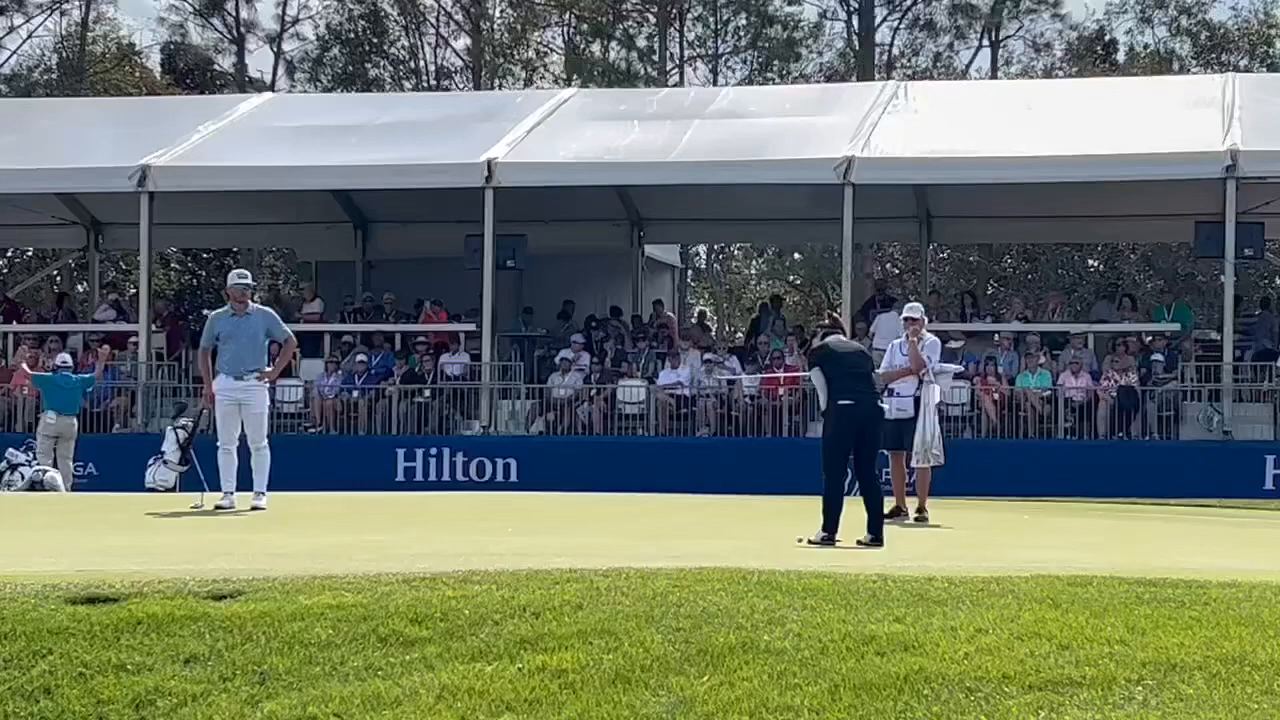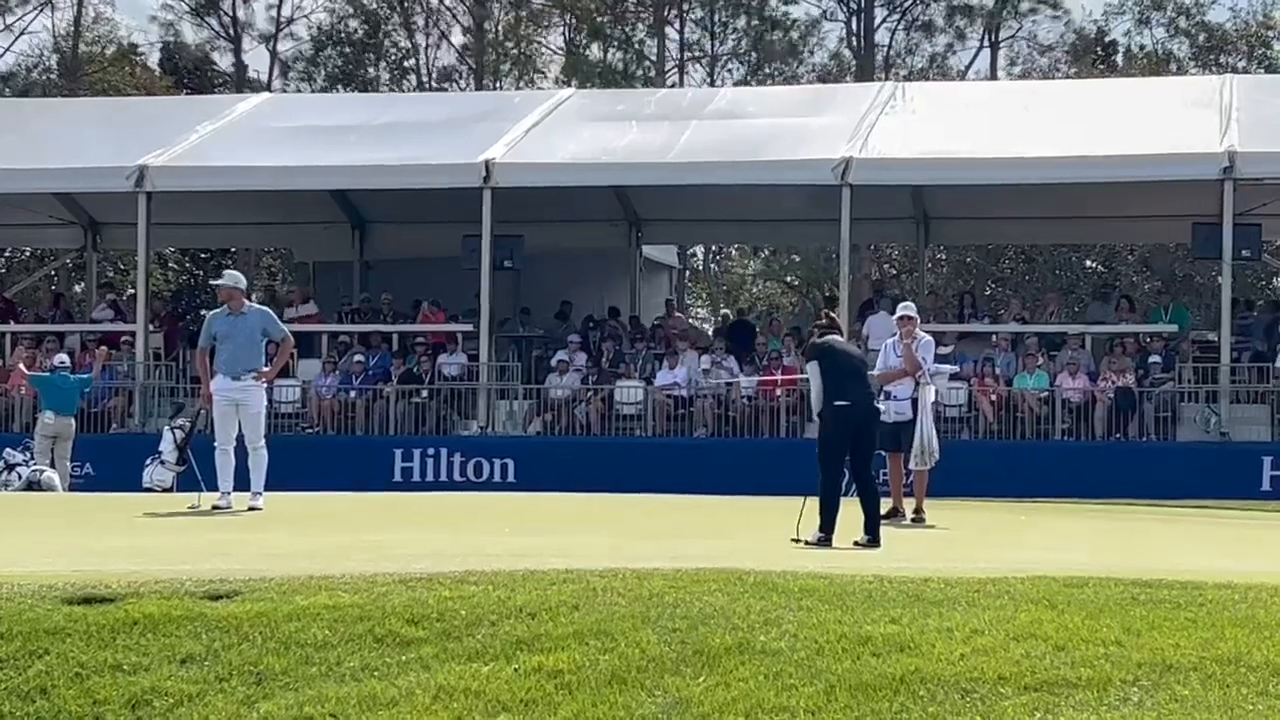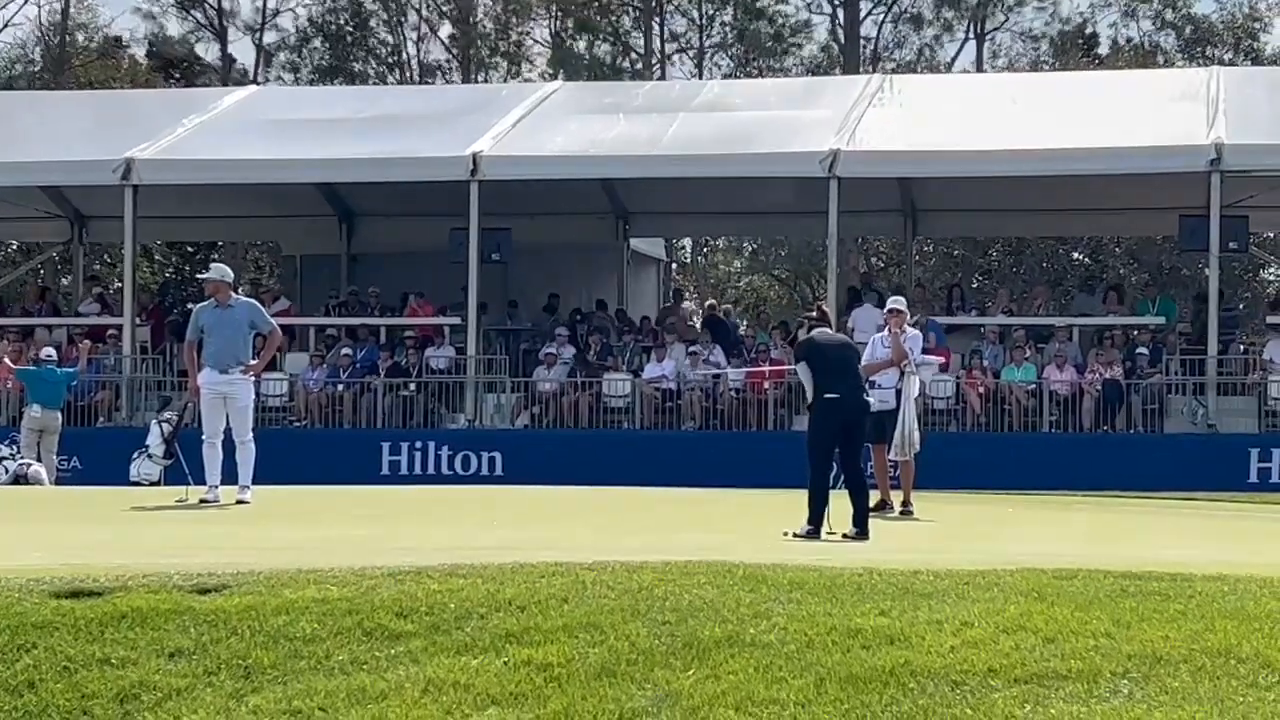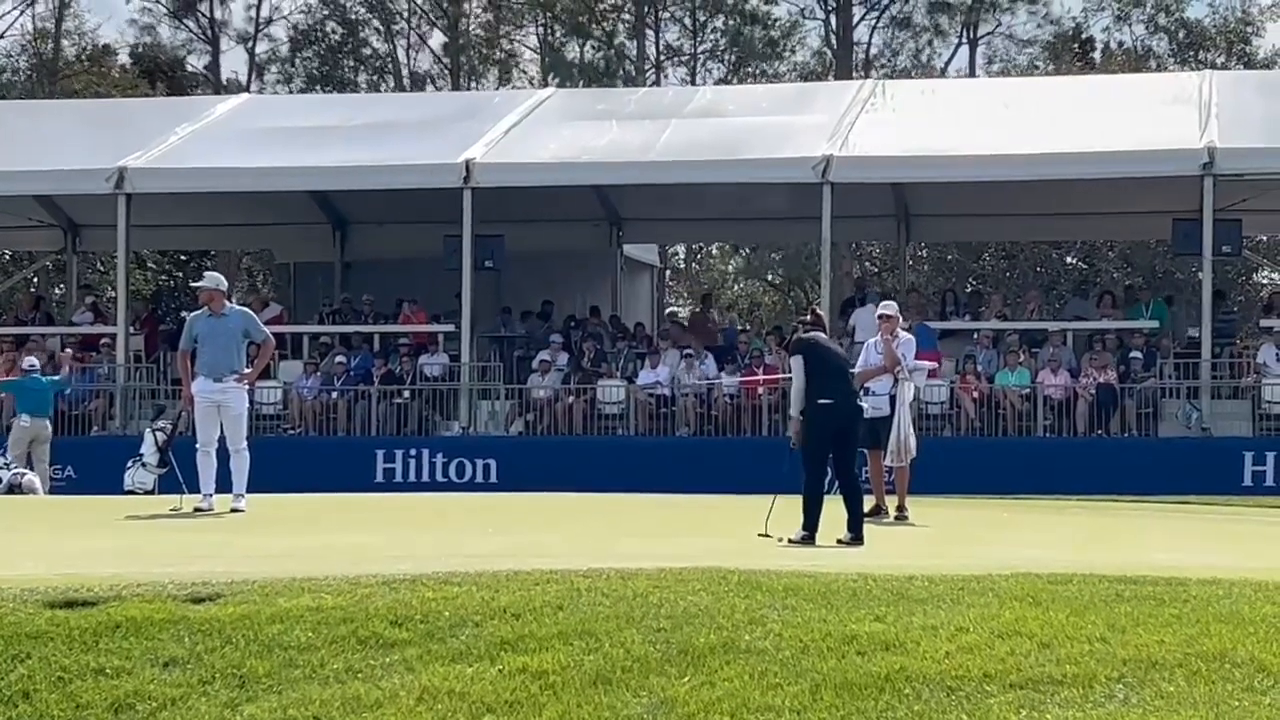
dt=1s
person 1, frame 1
left shoulder: (265, 315)
right shoulder: (216, 318)
left elbow: (290, 342)
right elbow: (204, 351)
left wrist: (275, 371)
right wrist: (208, 385)
left hip: (254, 384)
right hip: (224, 385)
left knee: (258, 442)
right knee: (226, 443)
left ankle: (259, 494)
right ankle: (227, 494)
person 1, frame 2
left shoulder: (261, 314)
right shoulder: (214, 318)
left elbow: (287, 341)
right elbow: (202, 351)
left wrist: (272, 371)
right wrist: (205, 385)
left hip: (252, 384)
right hip: (222, 385)
left knee: (255, 442)
right knee: (223, 443)
left ankle: (257, 493)
right ankle: (225, 493)
person 1, frame 3
left shoulder: (249, 307)
right shoulder: (201, 311)
left elbow: (275, 334)
right elbow: (190, 344)
left wrist: (260, 364)
right wrist: (193, 378)
left hip: (239, 377)
right hip: (209, 378)
left knee: (243, 436)
right knee: (211, 436)
left ankle: (244, 487)
right ankle: (212, 487)
person 1, frame 4
left shoulder: (242, 316)
right shoulder: (195, 320)
left elbow: (269, 342)
right elbow: (184, 353)
left wrist: (254, 372)
right wrist: (187, 386)
left hip: (233, 386)
right hip: (203, 387)
left knee: (237, 445)
right knee: (205, 445)
left ankle: (239, 496)
right ankle: (207, 495)
person 2, frame 1
left shoulder: (818, 351)
right shoulder: (862, 349)
left elbow: (824, 393)
right elbow: (869, 383)
left wrist: (828, 418)
left hip: (843, 411)
right hip: (872, 409)
left knee: (834, 473)
right knee: (868, 472)
left ankle: (828, 532)
right ankle: (875, 533)
person 2, frame 2
left shoulder: (816, 347)
right shoulder: (855, 351)
left elbow: (817, 390)
left wrist: (819, 418)
left hip: (839, 412)
right hip: (868, 410)
left knee: (831, 473)
right knee: (864, 472)
left ankle: (825, 533)
right ankle: (872, 534)
person 2, frame 3
left shoulder: (804, 345)
right shoulder: (847, 342)
left elbow: (810, 387)
right elbow: (853, 376)
left wrist: (814, 410)
left hip: (829, 405)
right hip: (858, 403)
left knee: (820, 466)
right knee: (853, 465)
left ankle: (813, 526)
right ankle: (860, 526)
person 2, frame 4
left shoulder: (800, 342)
right shoulder: (837, 348)
left elbow: (799, 384)
left wrist: (795, 418)
left hip: (822, 409)
right hip: (850, 408)
left knee: (814, 472)
right knee: (847, 471)
left ankle: (808, 531)
right ankle: (855, 531)
person 3, frame 1
left shoulder: (932, 342)
right shoulder: (895, 345)
left elbow: (919, 366)
right elbow: (884, 375)
left wrist: (913, 341)
right wrist: (908, 370)
left hip: (917, 406)
right hip: (893, 407)
right knee: (895, 455)
left ankle: (922, 507)
right ankle: (900, 506)
person 3, frame 2
left shoulder: (926, 342)
right shoulder: (888, 345)
left elbow: (915, 369)
right elbow: (879, 377)
left wrist: (907, 342)
right wrist: (904, 372)
left hip: (913, 407)
right hip: (889, 408)
right knee: (893, 457)
left ankle: (919, 508)
right ankle: (897, 506)
person 3, frame 3
left shoulder: (914, 336)
right shoulder: (876, 339)
left elbow: (902, 358)
right elbow: (865, 369)
left wrist: (895, 333)
right wrist: (889, 362)
left hip: (898, 399)
right hip: (875, 399)
right knee: (877, 449)
left ankle: (906, 501)
right ankle: (885, 499)
person 3, frame 4
left shoulder: (906, 340)
right shoulder: (870, 344)
left elbow: (895, 365)
right elbow: (859, 376)
left wrist: (887, 339)
right wrist: (883, 368)
left hip: (893, 405)
right hip: (870, 405)
right knee: (873, 456)
left ankle: (902, 506)
right ankle: (880, 504)
